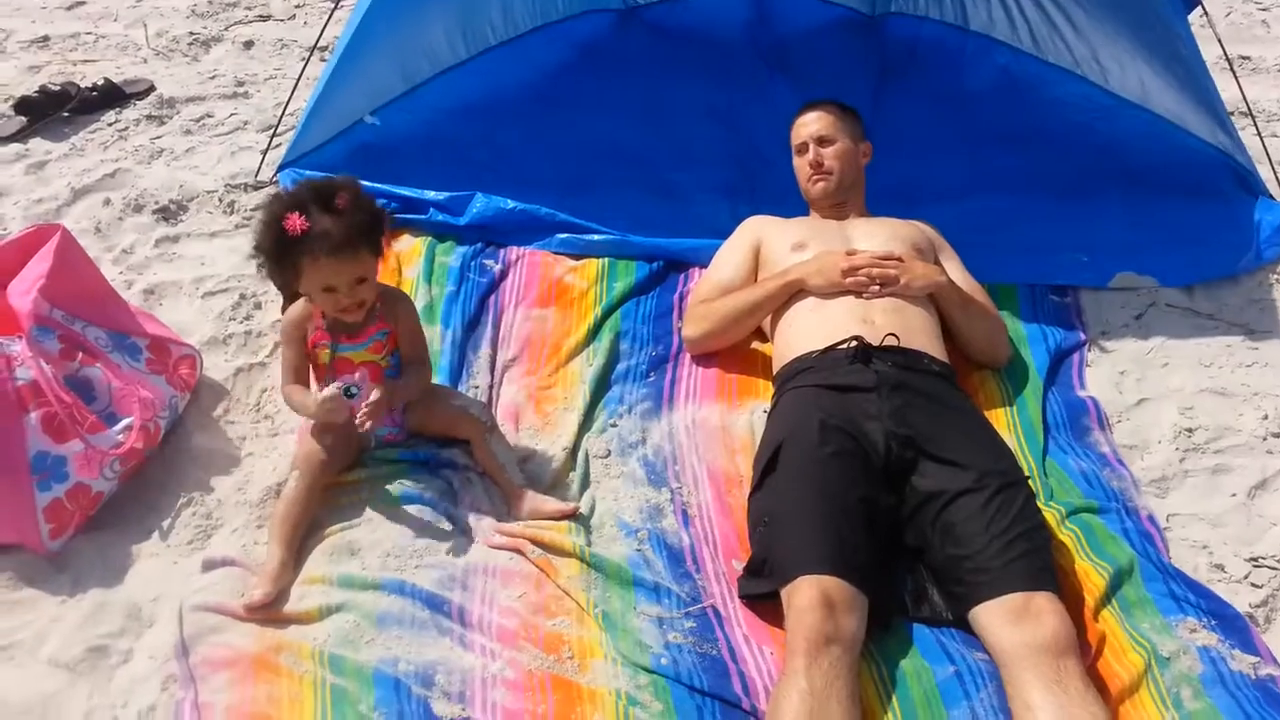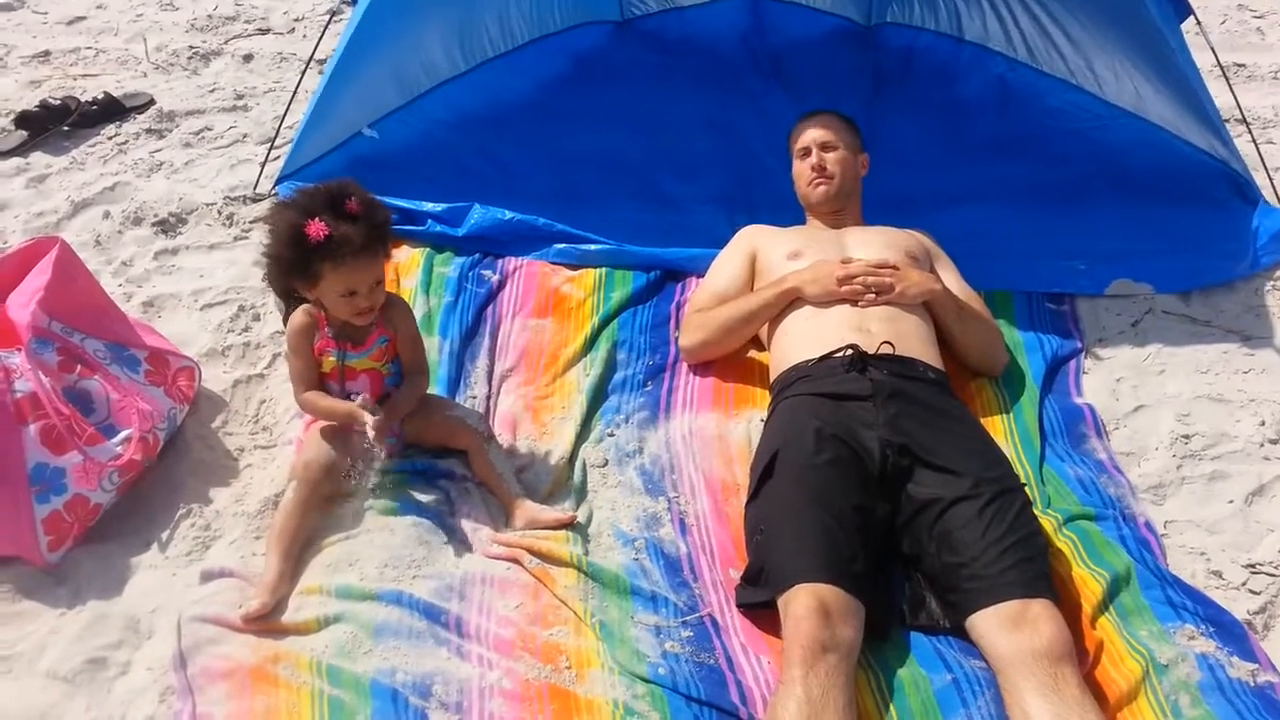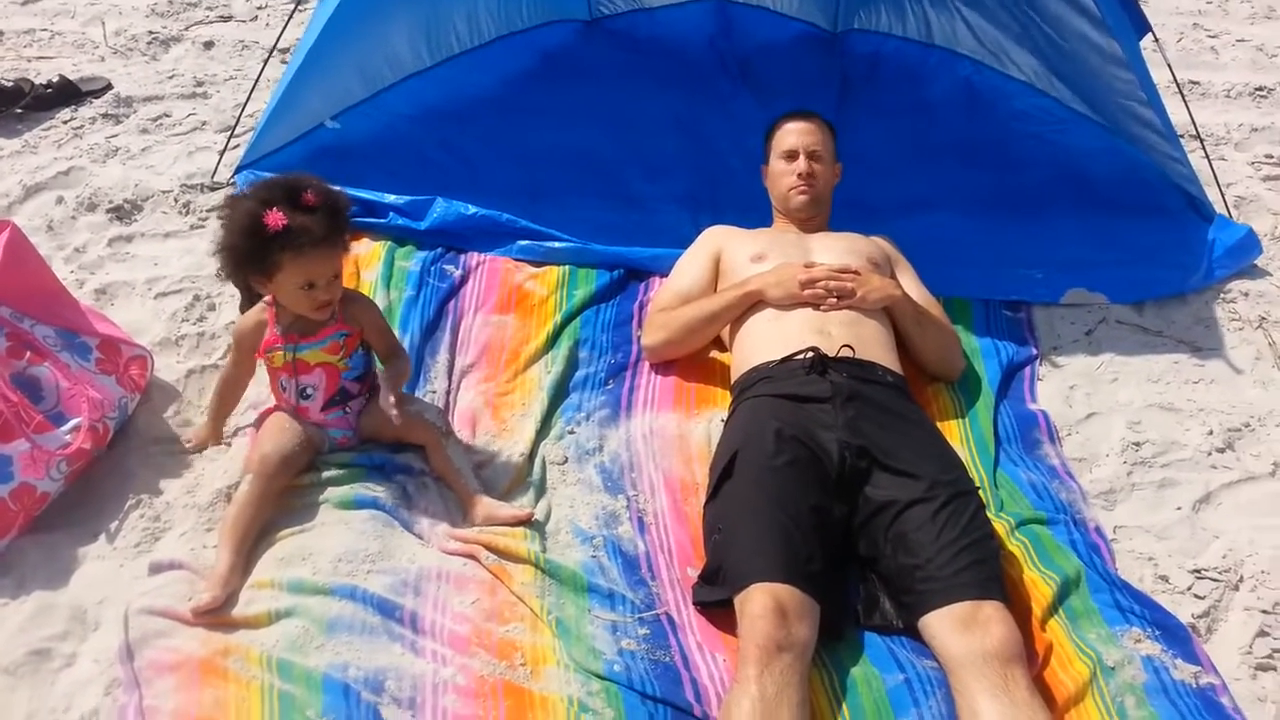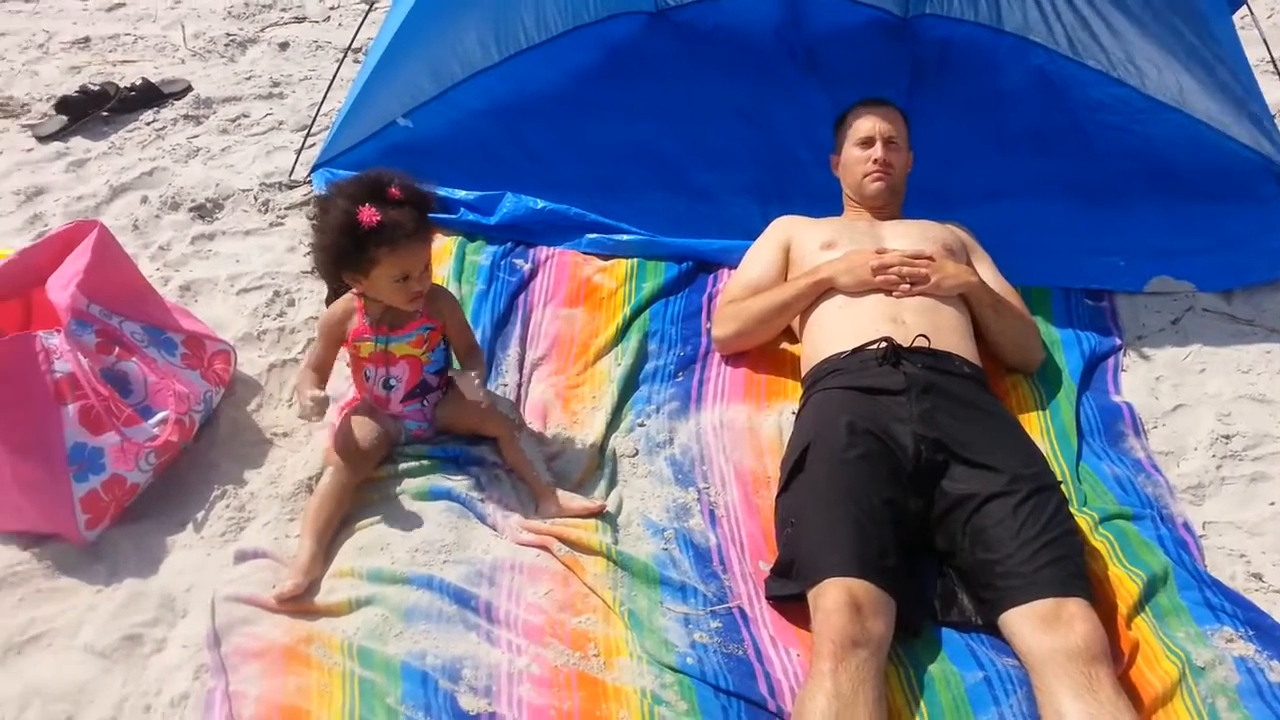
dt=1s
person 1, frame 1
left shoulder: (920, 233)
right shoulder: (764, 230)
left elbow: (995, 348)
right elbow: (696, 329)
left wrist: (938, 283)
right wrist: (799, 278)
left hip: (935, 401)
right hip: (820, 399)
left knee: (1042, 632)
right knee: (820, 623)
person 1, frame 2
left shoulder: (915, 241)
right shoulder: (760, 239)
left elbow: (993, 355)
right elbow: (693, 337)
left wrist: (933, 290)
right wrist: (795, 286)
left hip: (929, 408)
right hip: (816, 406)
left knee: (1040, 640)
right knee: (817, 633)
person 1, frame 3
left shoulder: (877, 248)
right shoulder: (725, 240)
left elbow: (950, 361)
right elbow: (656, 337)
left wrist: (893, 297)
right wrist: (759, 288)
left hip: (890, 413)
right hip: (777, 410)
left knee: (990, 642)
right knee: (772, 634)
person 1, frame 4
left shoulder: (953, 235)
right shoulder: (794, 230)
left elbow: (1029, 351)
right elbow: (725, 328)
left wrist: (968, 284)
right wrist: (829, 277)
left hip: (967, 405)
right hip: (849, 401)
left knee: (1074, 639)
right knee: (846, 630)
person 2, frame 1
left shoulder: (395, 305)
right shoulder: (299, 320)
left elbow: (419, 369)
right elbow: (291, 386)
left wrist: (387, 397)
right wrist: (313, 405)
left hip: (403, 404)
right hip: (338, 419)
left knee: (477, 418)
right knee: (306, 468)
left ankle: (520, 494)
right ankle: (278, 562)
person 2, frame 2
left shoulder: (394, 311)
right shoulder: (304, 326)
left elbow: (418, 375)
right elbow: (306, 394)
left wrist: (392, 412)
right wrist: (356, 413)
left hip: (402, 412)
right hip: (340, 424)
left knee: (473, 427)
right knee: (308, 474)
left ankle: (517, 504)
right ankle: (276, 572)
person 2, frame 3
left shoulder: (357, 309)
right shoulder: (255, 326)
left elbow: (395, 355)
right elbow: (233, 379)
left wrist: (391, 384)
right wrist: (211, 429)
left hip: (364, 407)
right hip: (300, 421)
left knee: (431, 427)
right knee: (262, 468)
left ankle: (475, 501)
right ankle: (227, 567)
person 2, frame 4
left shoulder: (440, 302)
right shoulder: (343, 315)
left elbow: (472, 353)
right elbow: (313, 368)
left wrist: (470, 378)
right wrist: (308, 395)
left hip: (439, 401)
right hip: (376, 413)
left knee: (505, 419)
right knee: (343, 465)
left ankle: (547, 494)
right ankle: (308, 555)
